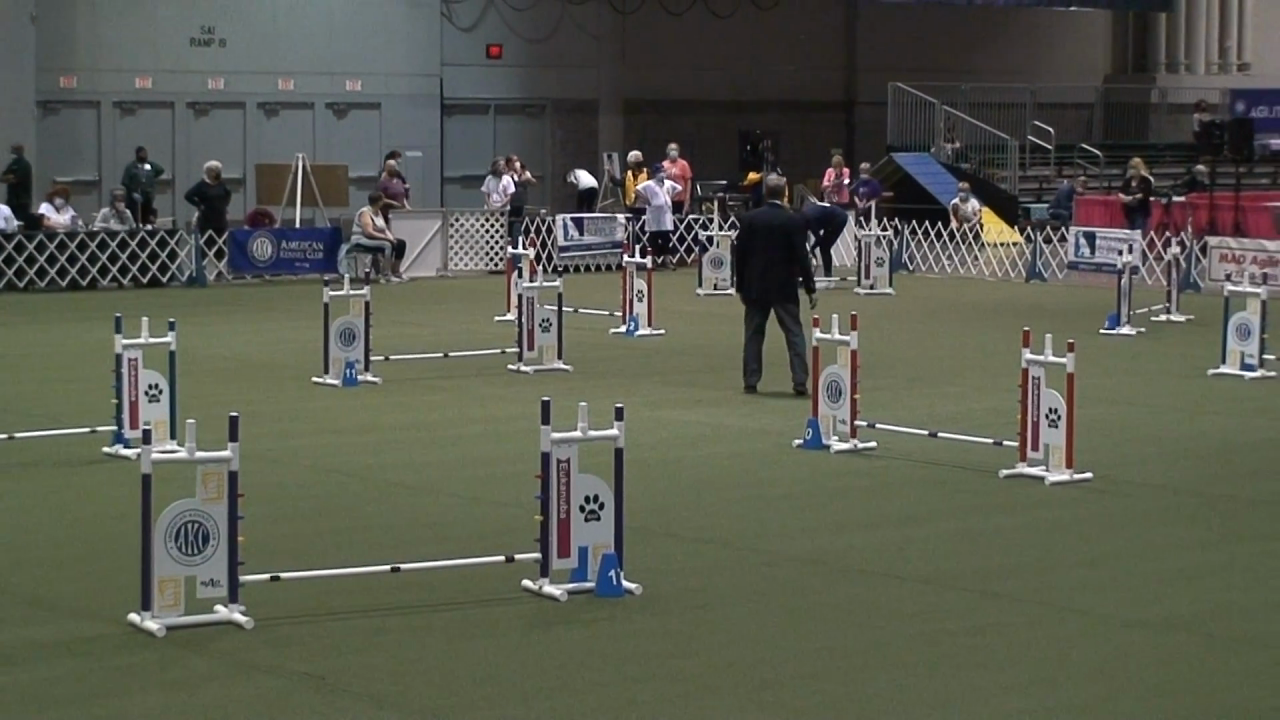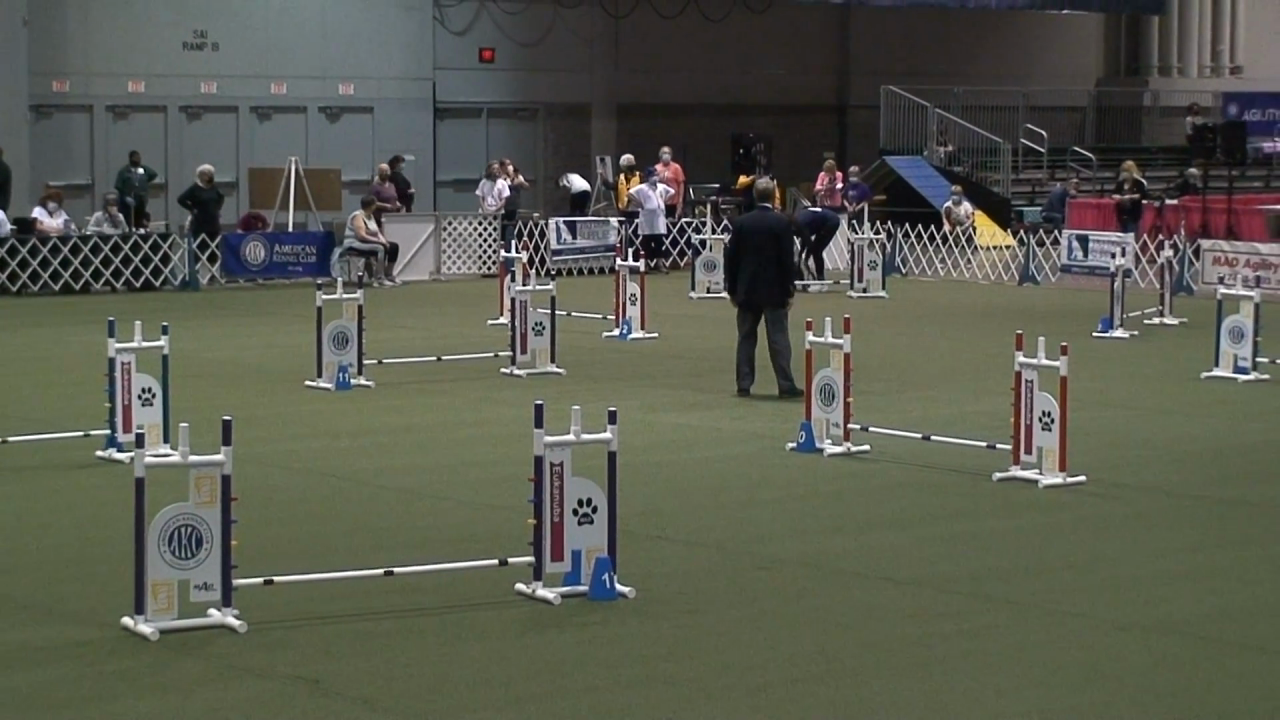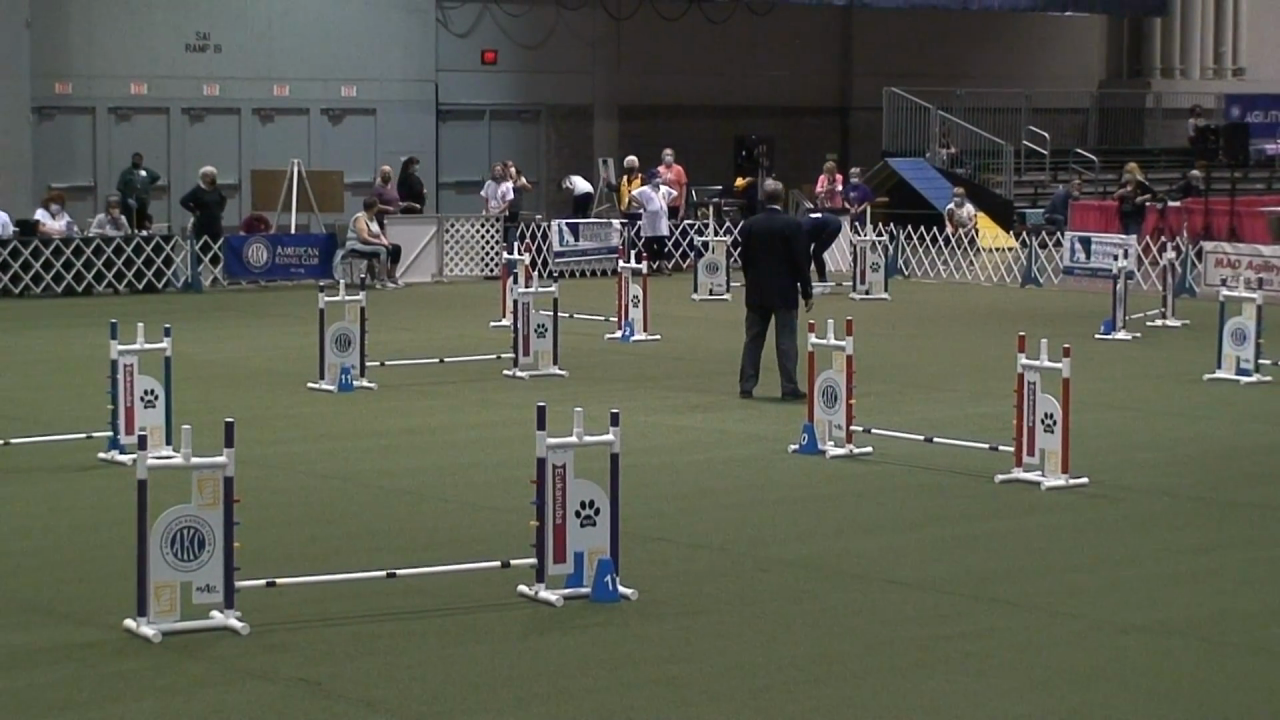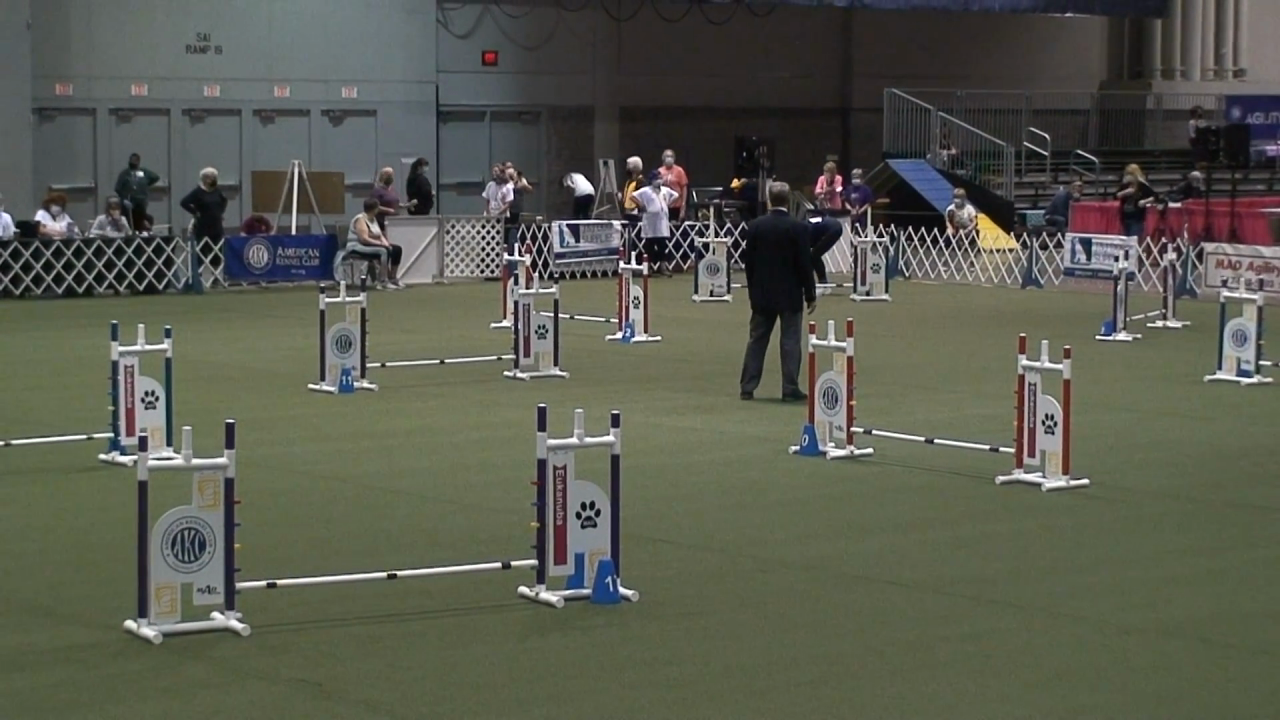
dt=0.3s
person 1, frame 1
left shoulder: (748, 218)
right shoulder: (793, 220)
left elbow: (739, 254)
right elbow: (801, 256)
left wrist: (741, 286)
right wrist: (810, 288)
left hip: (754, 287)
right hip: (784, 287)
left knee: (753, 334)
right knee: (794, 333)
left ankle: (750, 381)
right ankle: (800, 381)
person 1, frame 2
left shoulder: (740, 222)
right shoulder: (782, 222)
left elbow: (730, 258)
right elbow: (787, 260)
left wrist: (732, 289)
right wrist: (789, 291)
left hip: (746, 290)
right hip: (774, 290)
left knee: (746, 337)
right knee: (778, 338)
left ankle: (743, 385)
right ankle: (785, 385)
person 1, frame 3
left shoulder: (749, 225)
right shoulder: (792, 224)
left elbow: (744, 260)
right elbow: (800, 261)
right wrist: (807, 292)
left hip: (757, 292)
right hip: (785, 292)
left knee: (753, 339)
right knee: (786, 341)
left ankle: (746, 386)
right ankle: (789, 388)
person 1, frame 4
left shoulder: (755, 226)
right shoulder: (798, 227)
left elbow: (748, 261)
right elbow: (804, 264)
left wrist: (753, 290)
right wrist: (810, 295)
left hip: (762, 294)
right hip: (789, 294)
left knee: (756, 340)
right knee: (790, 341)
left ankle: (747, 387)
right ankle: (790, 389)
